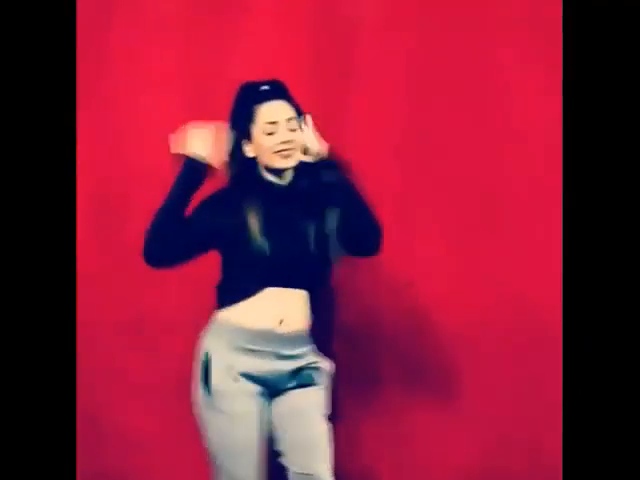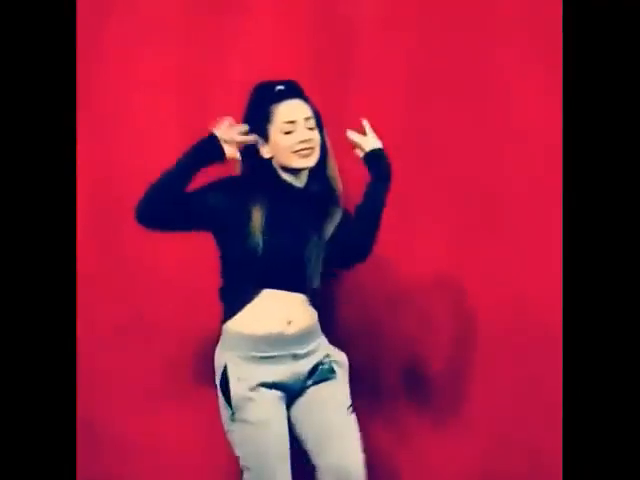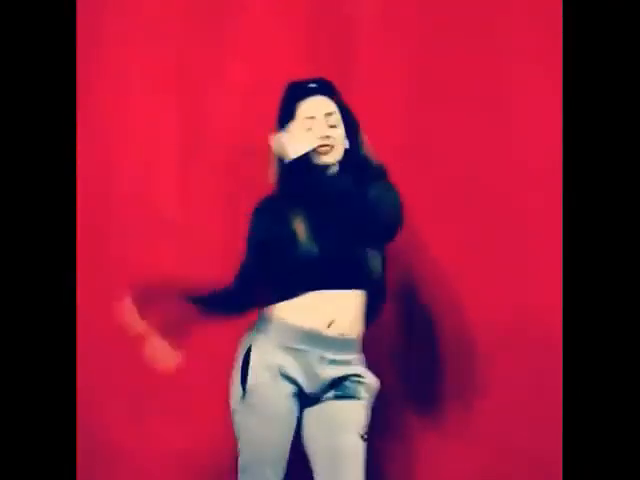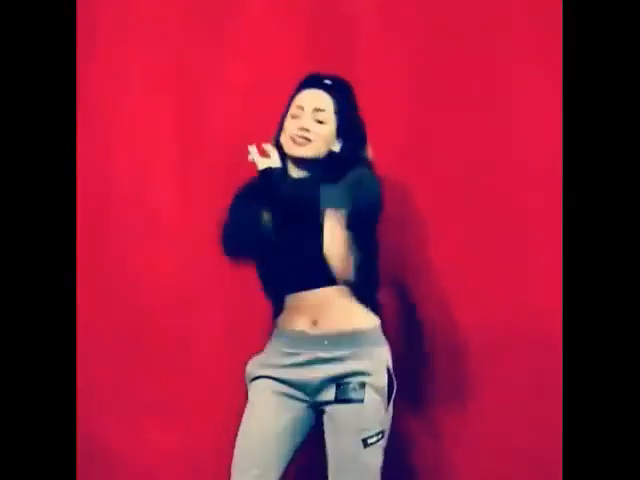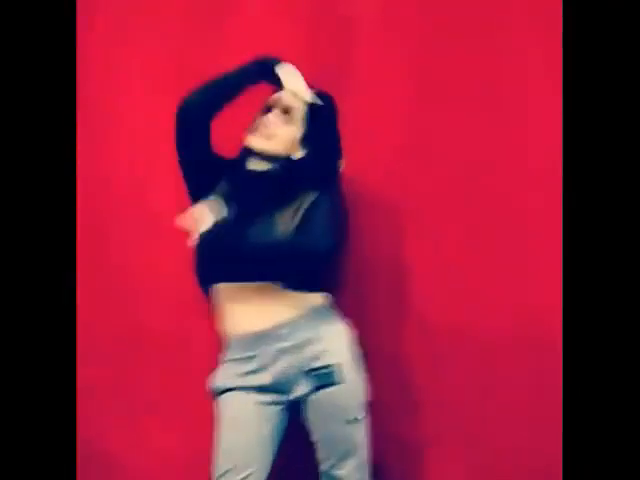
dt=0.3s
person 1, frame 1
left shoulder: (318, 198)
right shoulder: (231, 203)
left elbow: (368, 242)
right elbow: (160, 251)
left wrist: (327, 168)
right wrist: (192, 170)
left hip: (297, 359)
right hip: (232, 354)
person 1, frame 2
left shoulder: (323, 202)
right shoulder: (236, 195)
left elbow: (349, 252)
right elbow: (151, 213)
left wrist: (378, 172)
right wrist: (203, 150)
left hip: (310, 355)
right hip: (248, 359)
person 1, frame 3
left shoulder: (371, 190)
right shoulder: (276, 209)
left elbow: (383, 224)
right elbow: (248, 292)
left wrist: (309, 167)
left hip: (342, 363)
right hip: (276, 352)
person 1, frame 4
left shoulder: (358, 182)
right shoulder: (258, 195)
left elbow: (350, 211)
right elbow: (235, 243)
left wrist: (280, 179)
right wrist: (322, 219)
left hip: (358, 356)
right hip: (286, 359)
person 1, frame 5
left shoulder: (315, 196)
right shoulder: (218, 180)
left elbow: (314, 251)
right elbow: (191, 113)
left wrist: (219, 232)
right wrist: (269, 69)
left hip: (317, 344)
right hip: (246, 360)
